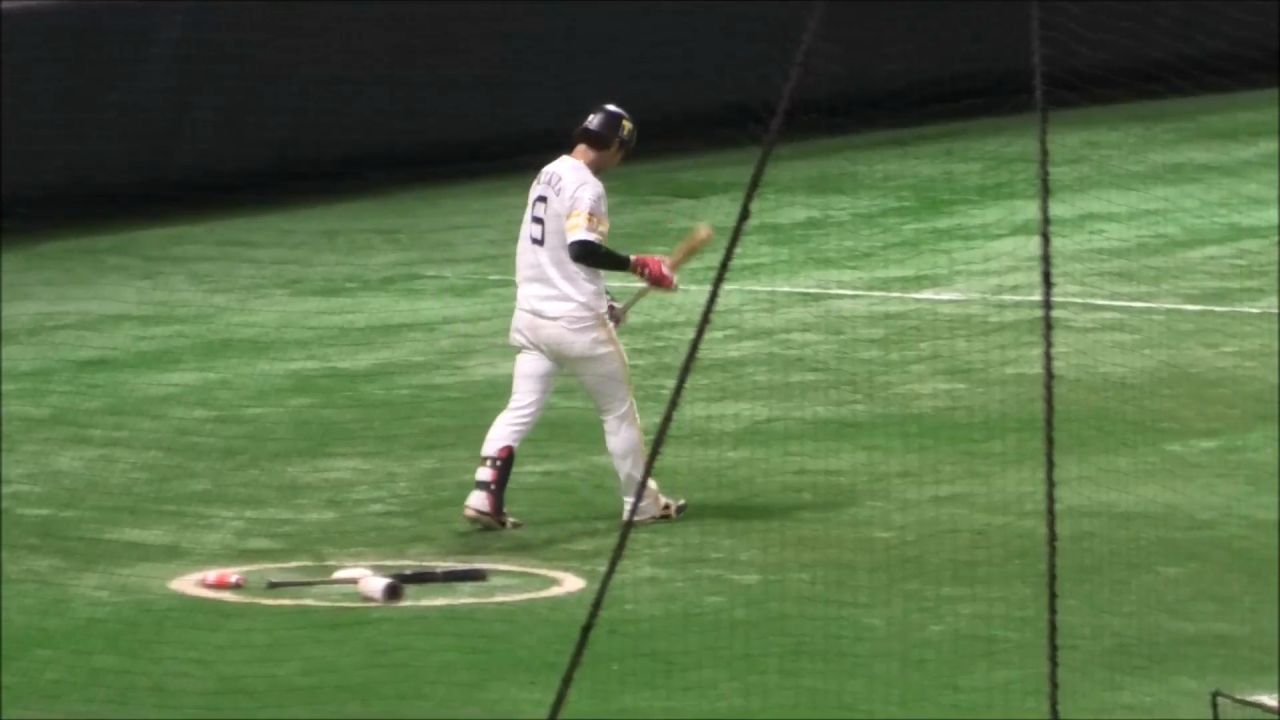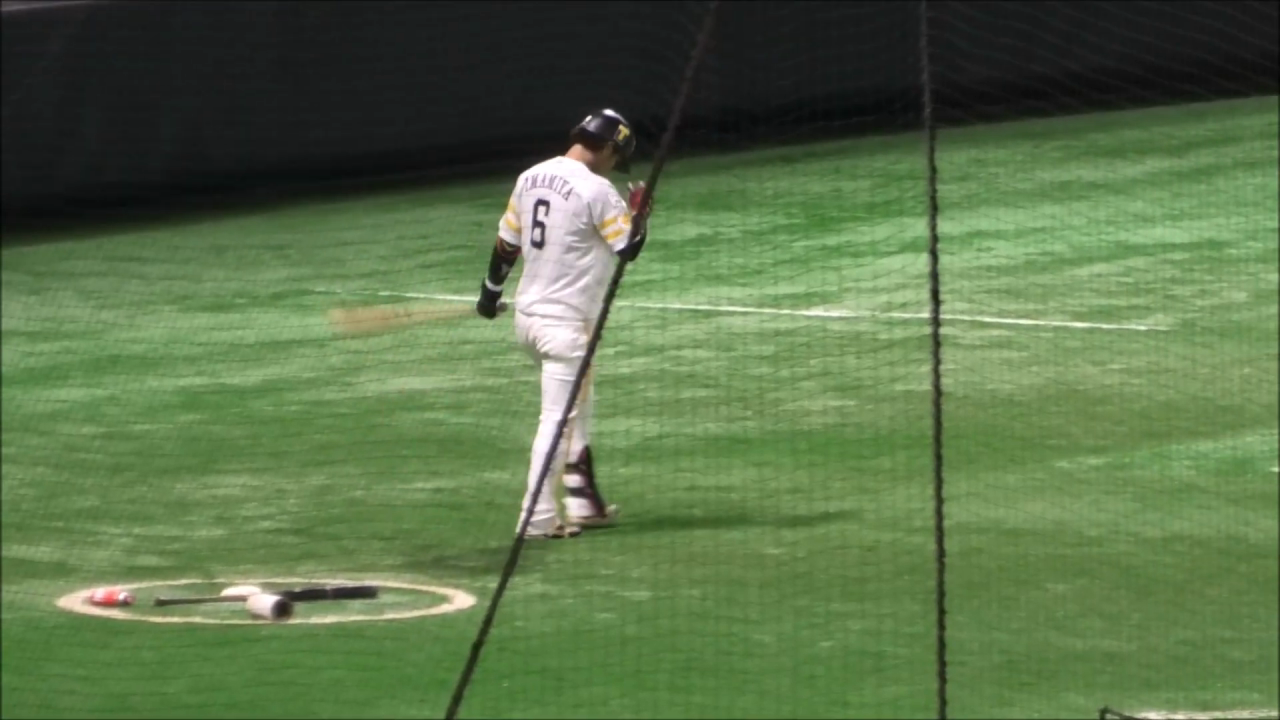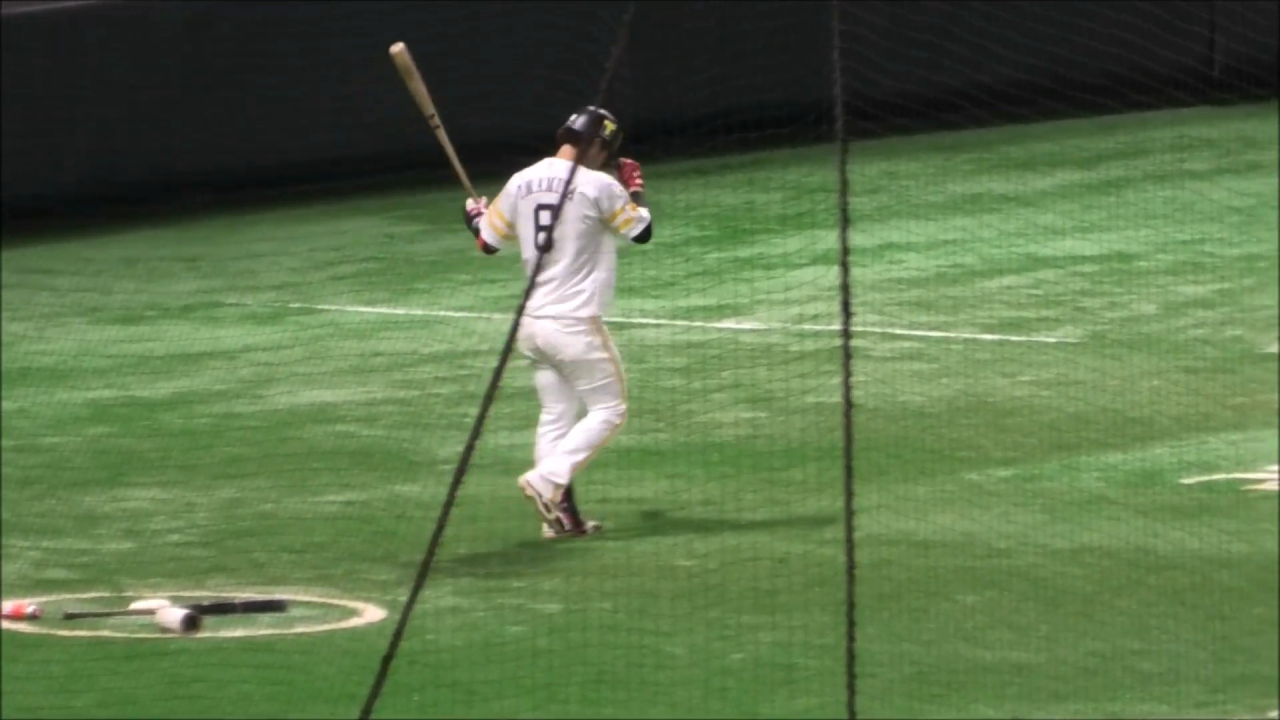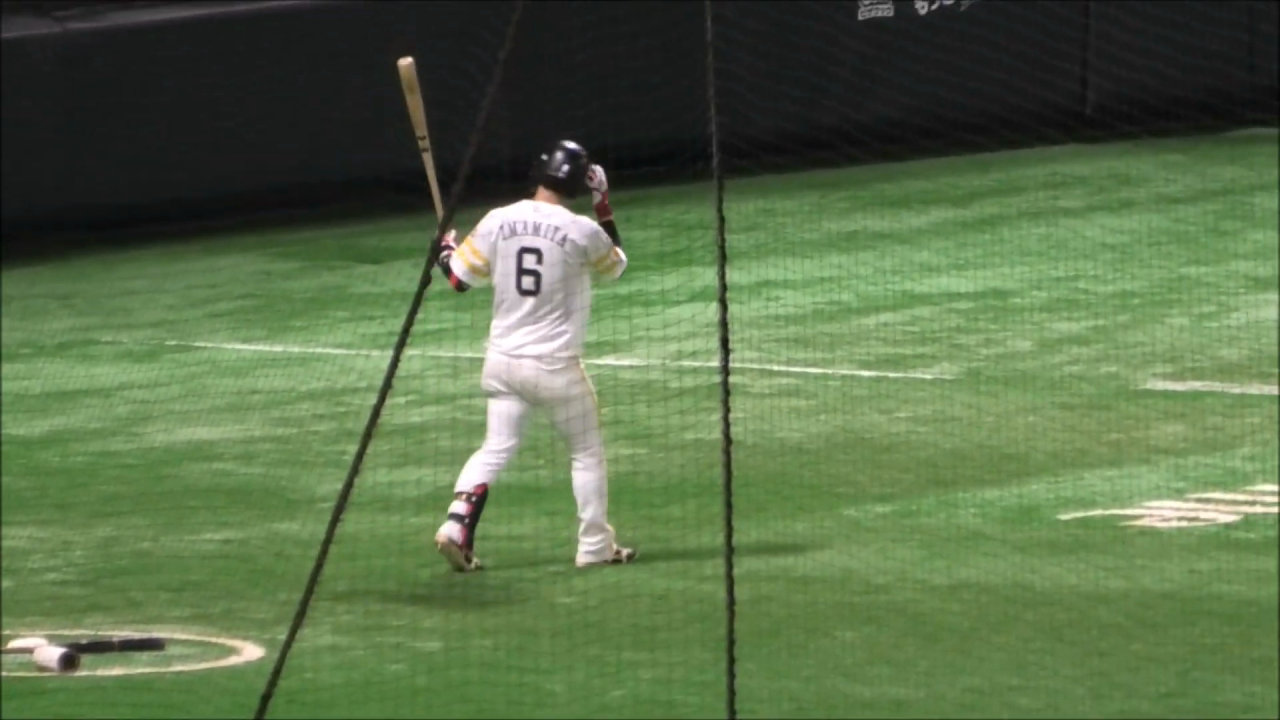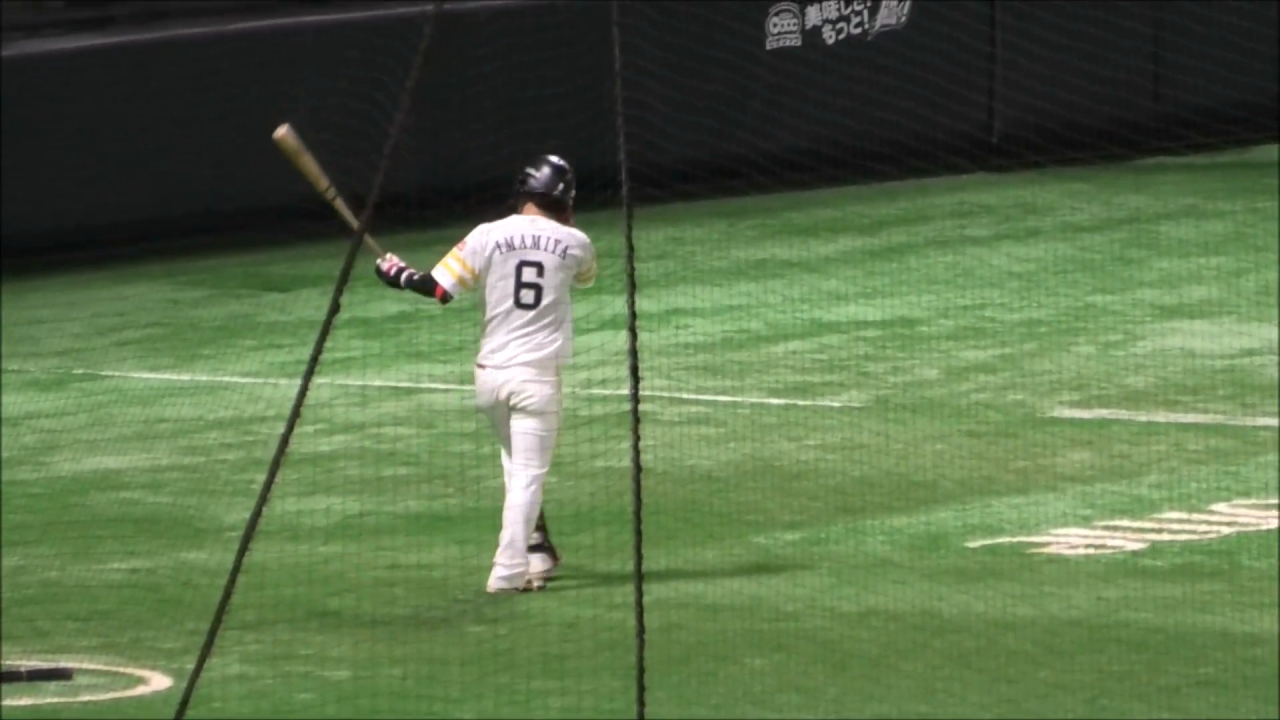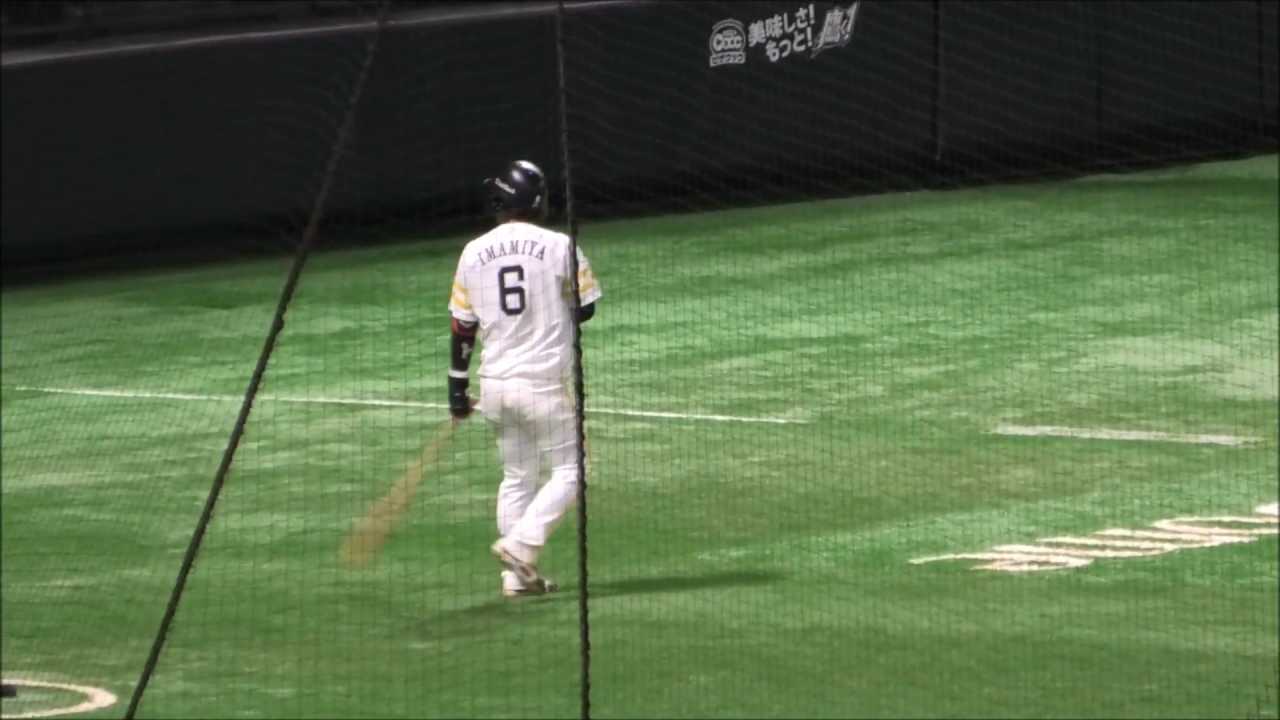
dt=0.4s
person 1, frame 1
left shoulder: (548, 174)
right shoulder: (587, 187)
right elbow: (582, 249)
right wrist: (637, 264)
left hip: (531, 316)
right hip: (576, 322)
left knee: (520, 410)
right knee: (618, 410)
right ankle: (642, 503)
person 1, frame 2
left shoulder: (530, 177)
right shoulder: (597, 190)
left elbow: (506, 244)
right elbow: (629, 249)
left wrist: (491, 292)
right wrist: (641, 211)
left hip: (528, 315)
right hip: (565, 321)
left knee: (570, 406)
right knee: (561, 417)
left ankle: (583, 499)
right ankle: (539, 517)
person 1, frame 3
left shoulder: (521, 182)
right shoulder: (600, 186)
left elbow: (488, 241)
right elbow: (643, 231)
left wrist: (474, 215)
right wrist: (635, 186)
left hip: (534, 322)
right hip: (575, 324)
left knee: (555, 418)
right knee: (608, 411)
left ankle: (562, 514)
right ankle: (546, 480)
person 1, frame 4
left shoulder: (496, 221)
right shoulder: (582, 230)
left elbow: (458, 279)
right elbow: (616, 267)
left wrist: (445, 249)
right wrist: (605, 210)
left hip: (502, 359)
right hip: (553, 363)
left knee: (495, 450)
right knee: (587, 453)
left ankle: (457, 526)
right ankle: (596, 546)
person 1, frame 5
left shoulder: (486, 236)
right shoulder: (575, 243)
left elbow: (439, 288)
left wrist: (398, 274)
right wrist: (564, 222)
left hip: (490, 373)
right hip: (537, 375)
left knee: (517, 462)
right knee: (529, 474)
left ankle: (536, 552)
right ankle: (508, 572)
person 1, frame 6
left shoulder: (474, 252)
right shoulder: (559, 246)
left elbow: (463, 325)
right elbow: (585, 310)
left wrist: (457, 385)
left hip: (495, 384)
right hip: (542, 383)
left knee: (517, 478)
right knee: (568, 472)
left ankle: (518, 574)
right ankle: (523, 543)
